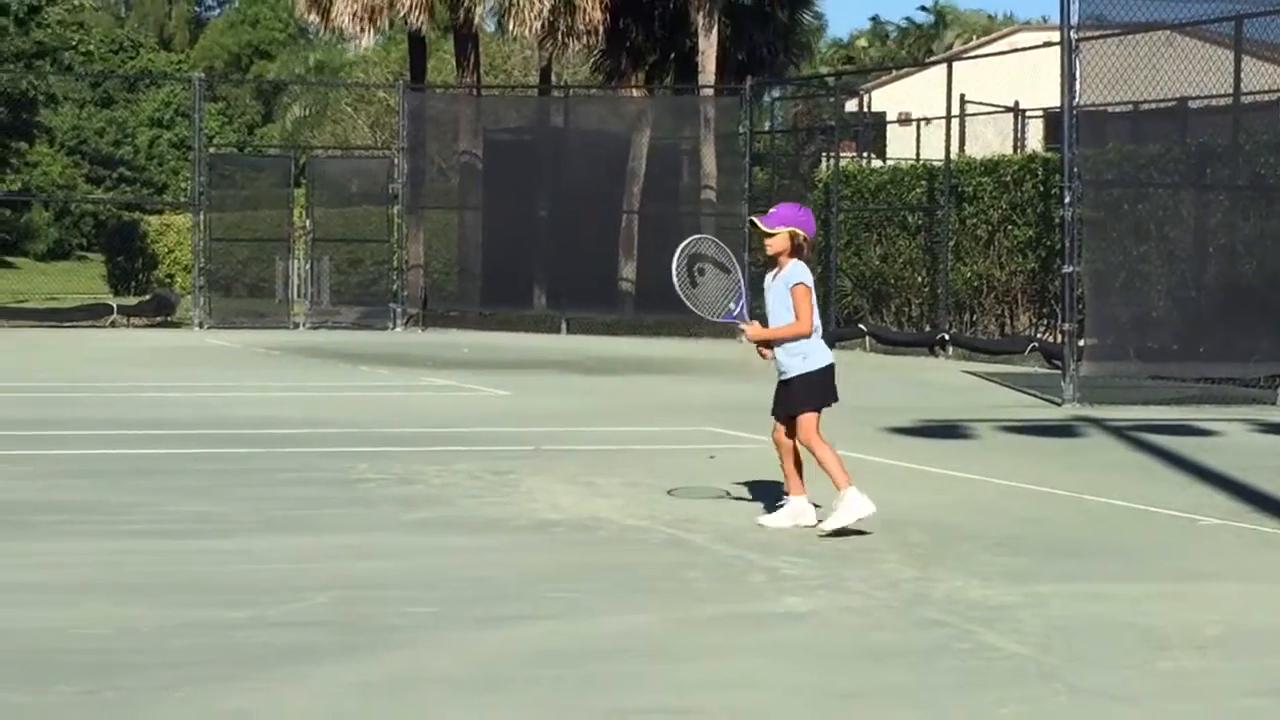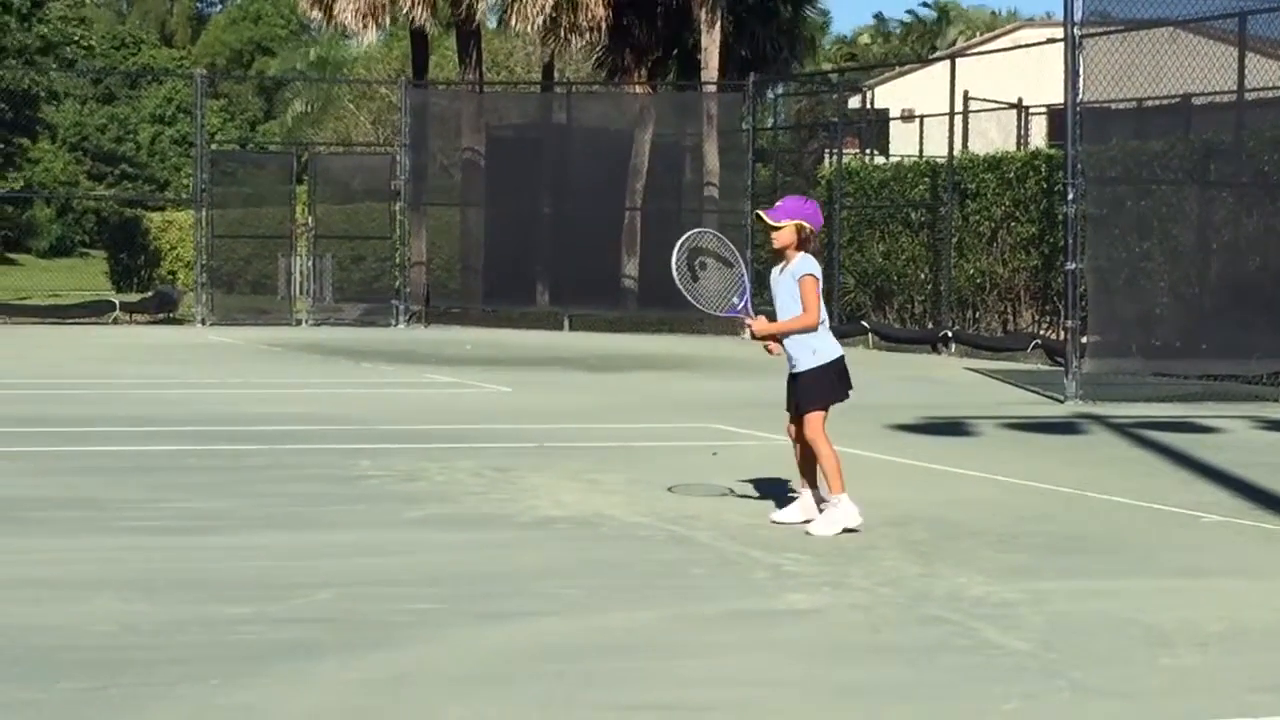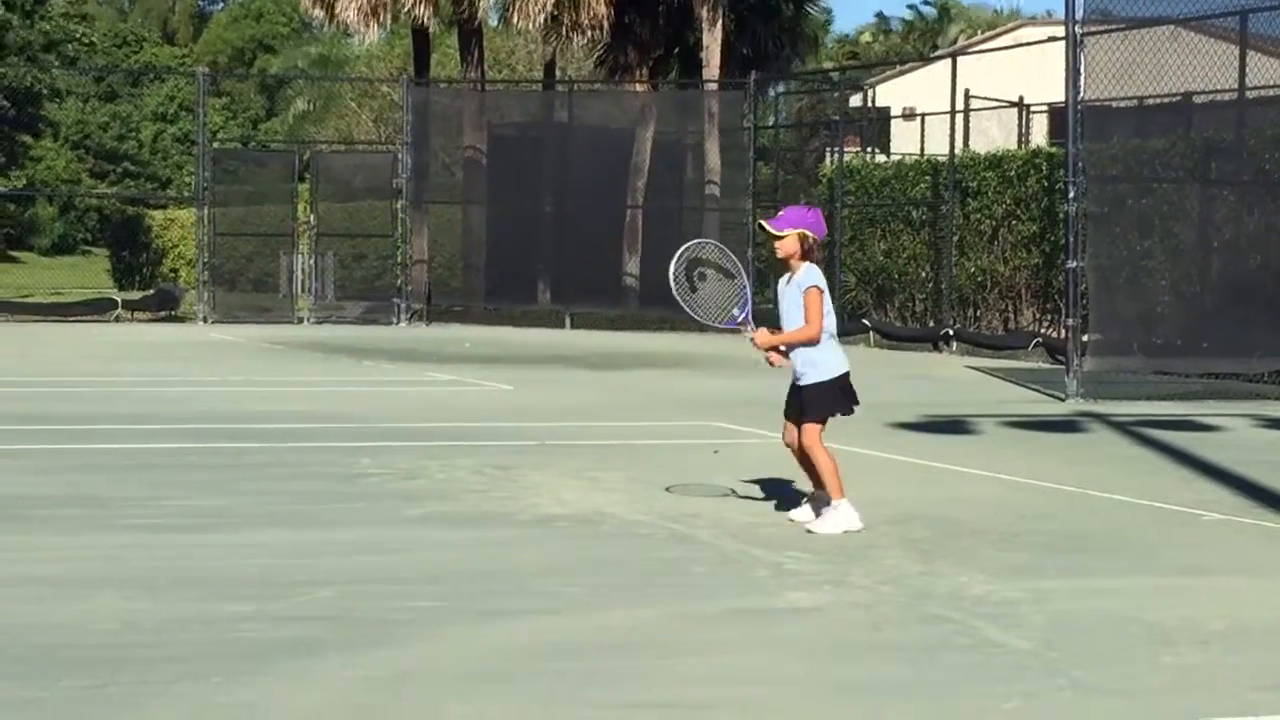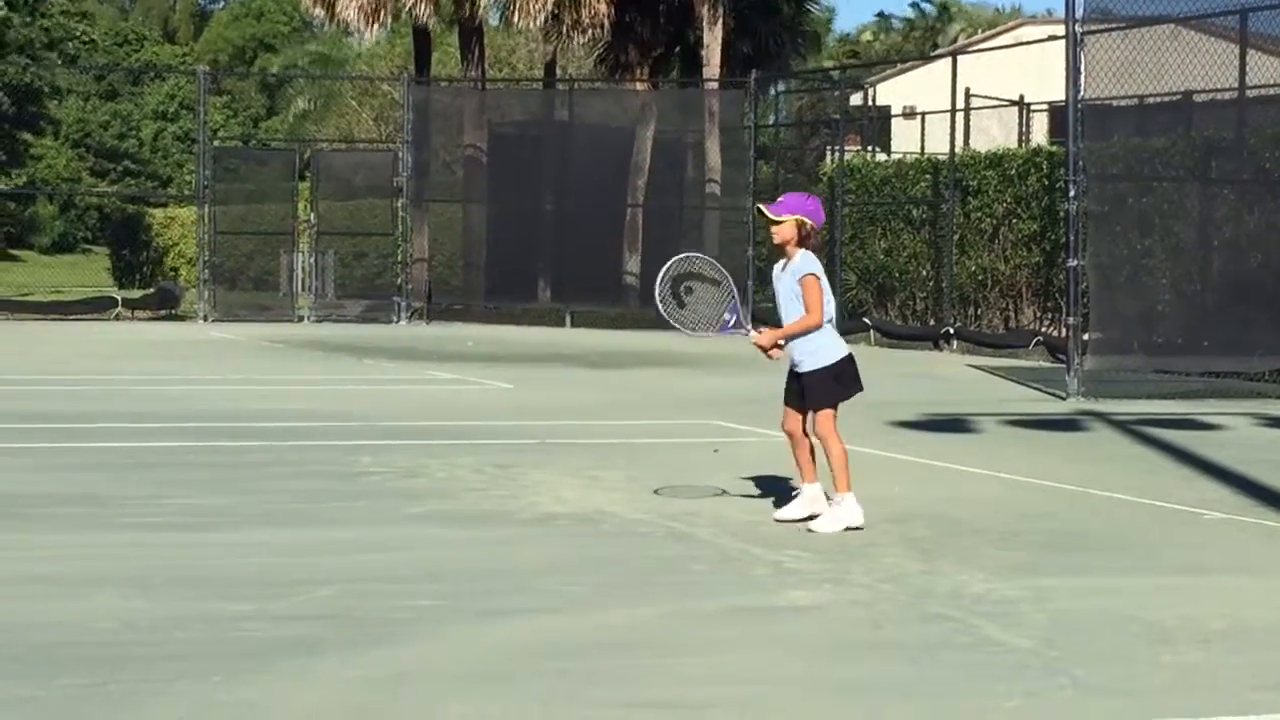
dt=0.1s
person 1, frame 1
left shoulder: (798, 273)
right shoulder: (772, 277)
left elbow: (804, 326)
left wrist: (762, 334)
right wrist: (764, 341)
left hip: (810, 367)
right hip: (789, 371)
left knee: (807, 434)
right knee: (782, 436)
left ankle: (850, 497)
right ankle: (798, 504)
person 1, frame 2
left shoulder: (805, 265)
right shoulder: (778, 272)
left elbow: (812, 316)
left wrist: (771, 328)
right wrist: (775, 338)
left hip: (819, 363)
right hip: (800, 366)
left knee: (813, 431)
right knee: (797, 432)
left ankle: (842, 506)
right ankle: (810, 499)
person 1, frame 3
left shoulder: (810, 278)
right shoulder: (785, 282)
left elbow: (814, 329)
left wrist: (772, 340)
right wrist: (779, 351)
left hip: (823, 373)
right hip: (804, 375)
left knee: (810, 440)
right knee: (792, 437)
left ankle: (842, 509)
right ankle: (822, 499)
person 1, frame 4
left shoulder: (806, 265)
right shoulder: (781, 268)
left elbow: (815, 318)
left wrist: (772, 336)
right wrist: (778, 339)
left hip: (823, 361)
right hip: (802, 363)
left knee: (824, 429)
right knee: (792, 425)
left ankle: (846, 503)
right ankle: (812, 493)
